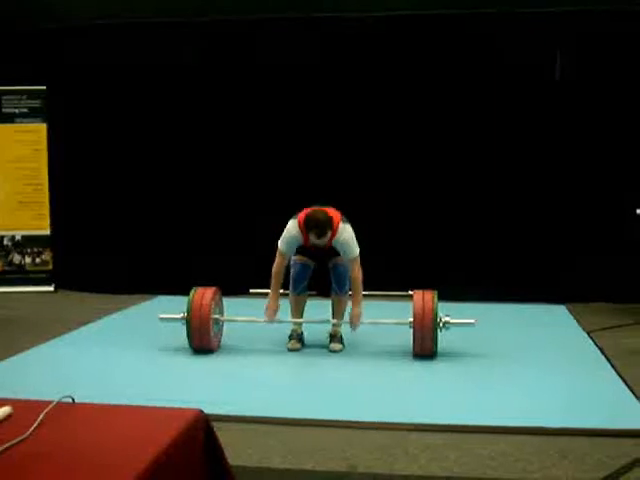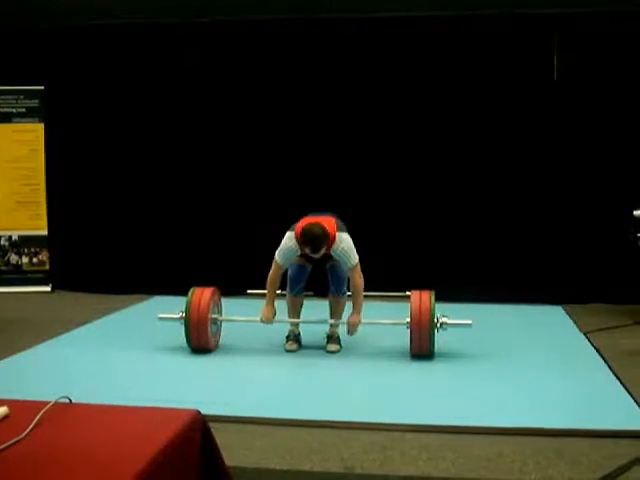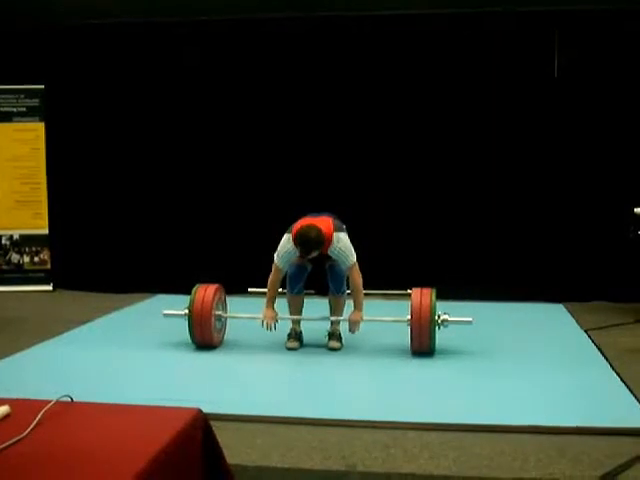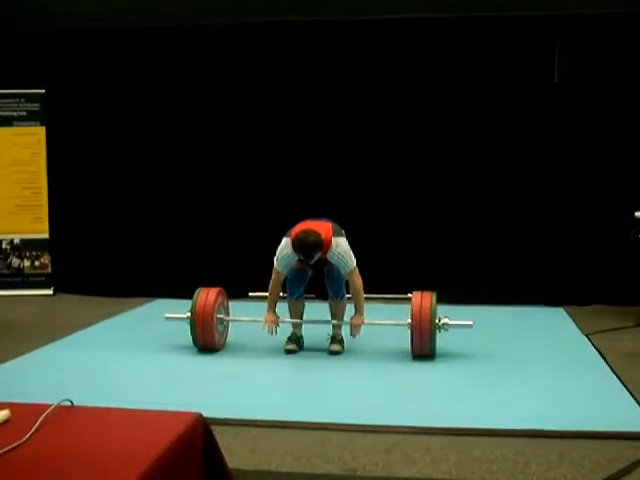
dt=0.4s
person 1, frame 1
left shoulder: (344, 232)
right shoulder: (293, 229)
left elbow: (355, 269)
right elbow: (280, 262)
left wrist: (356, 306)
right wrist: (273, 298)
left hip: (336, 249)
right hip: (305, 248)
left knee: (340, 279)
right knee: (298, 277)
left ankle: (336, 331)
right ankle: (296, 330)
person 1, frame 2
left shoulder: (342, 241)
right shoulder: (291, 240)
left elbow: (356, 276)
right elbow: (275, 271)
left wrist: (356, 313)
right wrist: (269, 306)
left hip: (334, 250)
left knee: (339, 280)
right knee: (294, 279)
left ankle: (334, 332)
right ankle: (294, 332)
person 1, frame 3
left shoulder: (339, 241)
right shoulder: (288, 243)
left elbow: (354, 274)
right elbow: (276, 275)
left wrist: (358, 310)
right wrist: (269, 307)
left hip: (333, 248)
right hip: (301, 244)
left knee: (338, 279)
right knee: (294, 278)
left ankle: (335, 330)
right ankle: (295, 330)
person 1, frame 4
left shoulder: (338, 245)
right shoulder: (286, 247)
left elbow: (354, 278)
right elbow: (276, 278)
left wrist: (359, 314)
right wrist: (270, 311)
left hip: (332, 254)
right hip: (300, 255)
left knee: (336, 285)
right knee: (294, 284)
left ankle: (337, 334)
right ankle: (296, 334)
